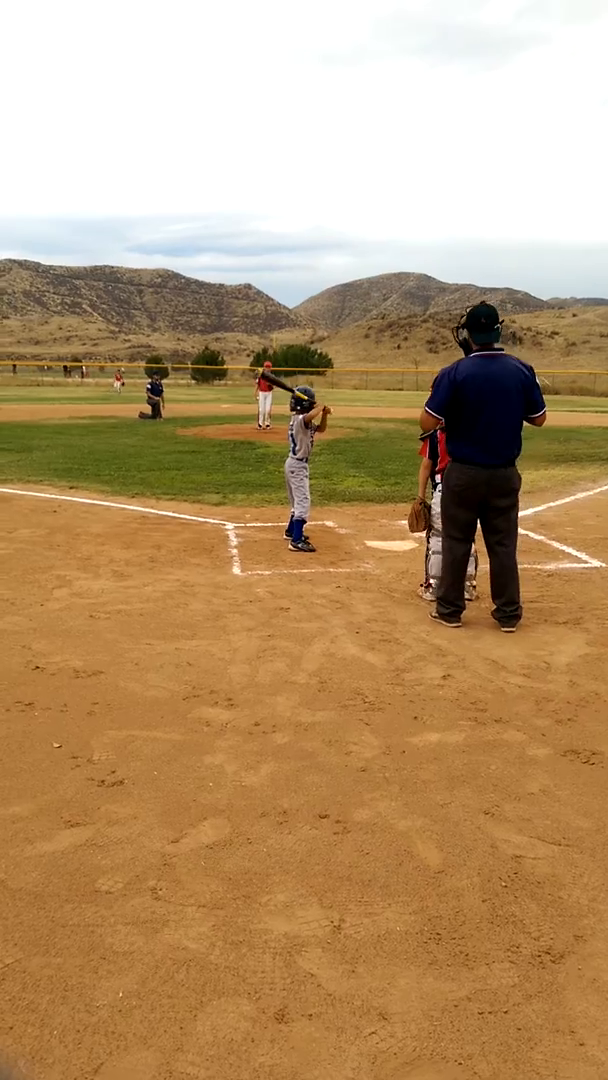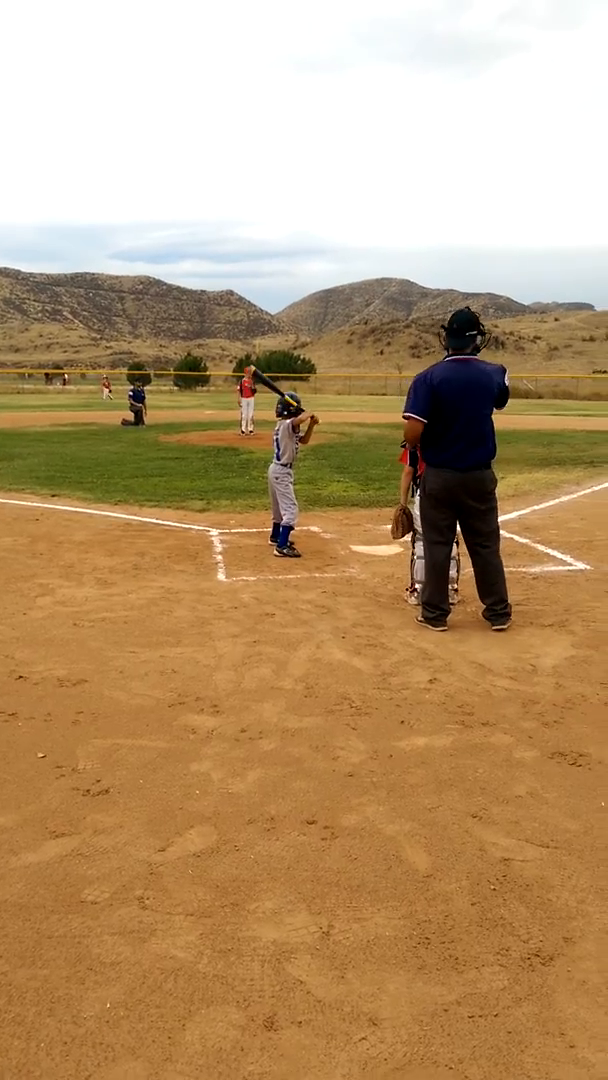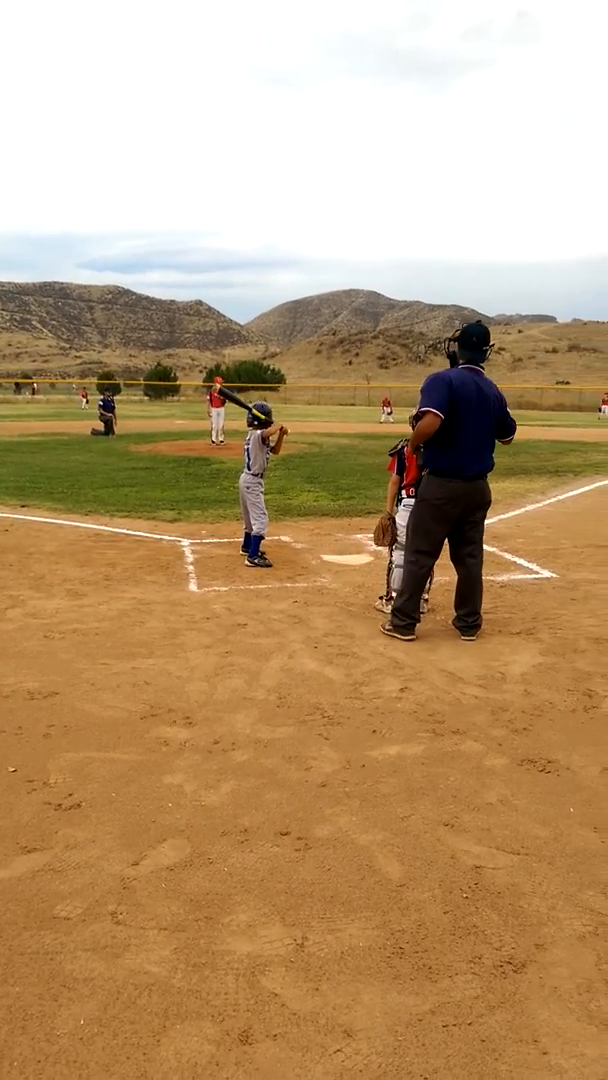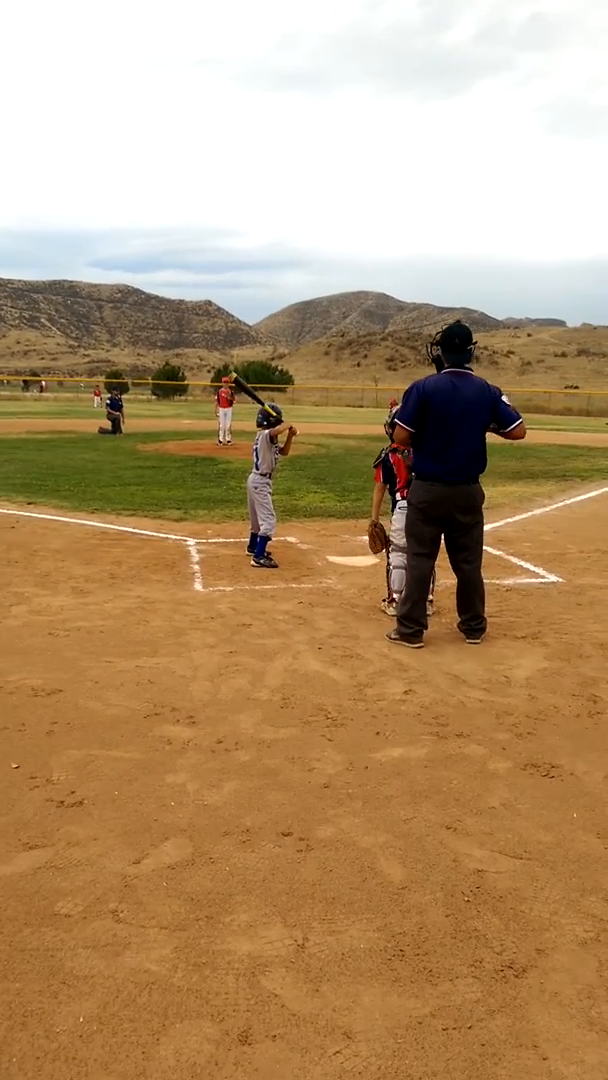
dt=0.7s
person 1, frame 1
left shoulder: (455, 373)
right shoulder: (522, 371)
left elbow: (427, 423)
right elbow: (539, 419)
left hip: (463, 473)
right hip: (504, 473)
left knee: (456, 542)
right knee: (503, 545)
left ankle: (449, 609)
right ankle: (508, 613)
person 1, frame 2
left shoulder: (430, 378)
right shoulder: (494, 374)
left elbow: (413, 430)
left wrist: (412, 445)
left hip: (440, 476)
right hip: (480, 476)
left knee: (437, 546)
right knee: (486, 546)
left ankle: (435, 613)
right ankle: (498, 612)
person 1, frame 3
left shoulder: (443, 380)
right shoulder: (495, 393)
left elbow: (429, 424)
right elbow: (507, 436)
left wrist: (412, 444)
left hip: (441, 484)
right hip: (477, 486)
left knee: (420, 554)
right knee: (470, 556)
left ankle: (403, 621)
right ankle: (469, 623)
person 1, frame 4
left shoulder: (423, 388)
right shoulder: (487, 391)
left elbow: (400, 437)
right elbow: (518, 431)
left hip: (427, 489)
right hip: (467, 490)
left knee: (420, 560)
right knee: (468, 560)
left ankle: (410, 629)
right ankle: (473, 626)
